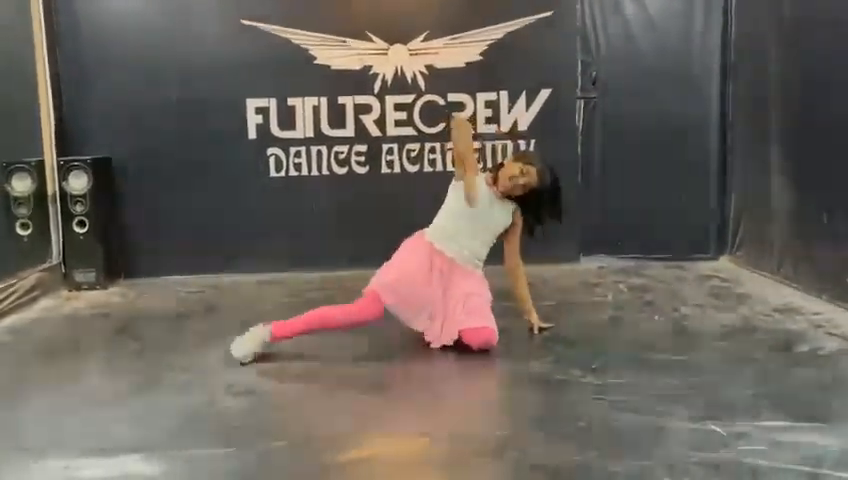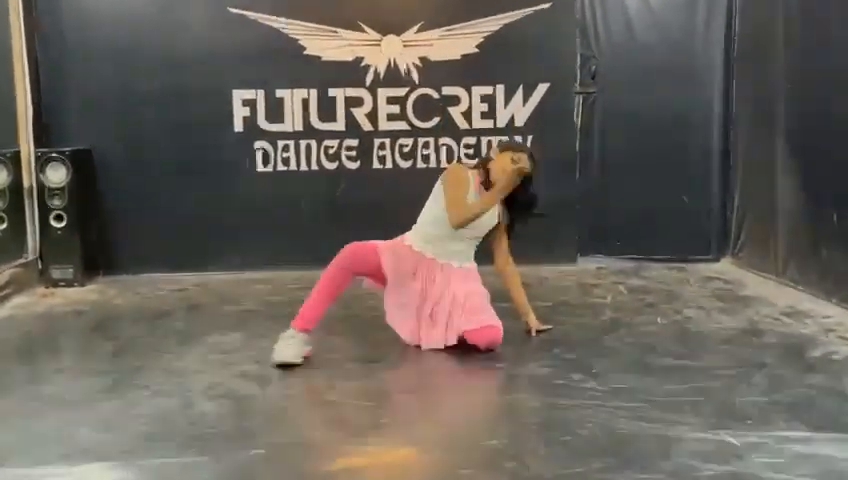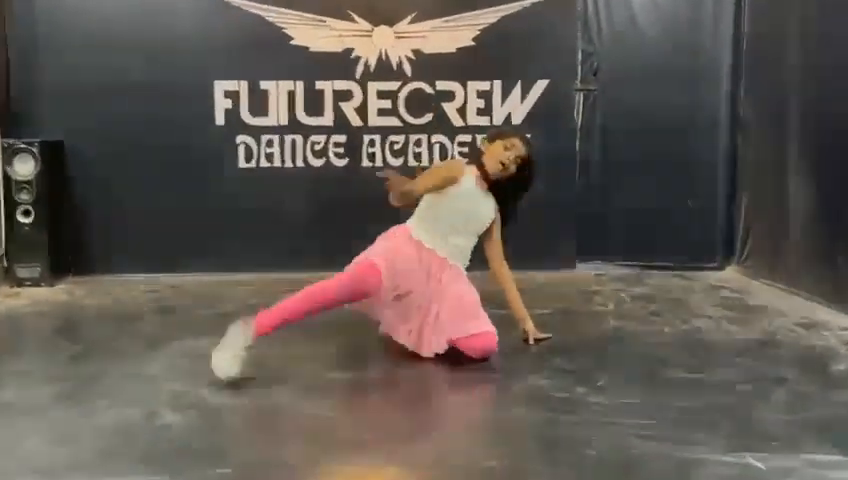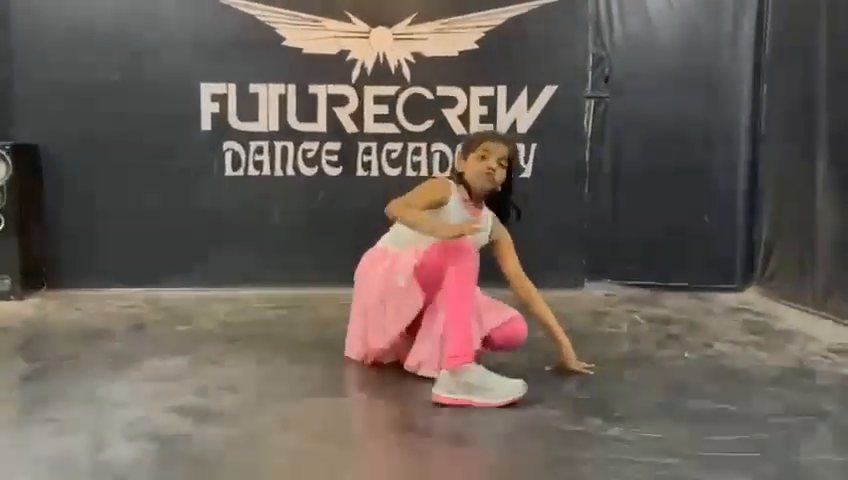
dt=0.3s
person 1, frame 1
left shoulder: (514, 214)
right shoulder: (469, 175)
left elbow: (513, 263)
right elbow: (458, 122)
left wrist: (530, 313)
right wrist: (469, 175)
left hip: (464, 276)
right hip: (426, 255)
left knee: (483, 340)
right knee: (368, 310)
left ankle: (435, 314)
right ankle: (268, 332)
person 1, frame 2
left shoulder: (501, 212)
right shoulder: (458, 174)
left elbow: (503, 262)
right elbow: (456, 219)
left wrist: (528, 315)
right wrist: (499, 192)
left hip: (454, 274)
right hip: (409, 256)
left knee: (488, 338)
right knee: (353, 255)
left ankle: (438, 318)
right ankle: (299, 334)
person 1, frame 3
left shoulder: (494, 209)
right shoulder: (456, 171)
left elbow: (499, 265)
right elbow: (411, 190)
left wrist: (525, 320)
right wrist: (404, 193)
left hip: (446, 275)
right hip: (412, 250)
left knee: (483, 347)
right knee: (362, 282)
right ankle: (249, 330)
person 1, frame 4
left shoulder: (492, 225)
right shoulder: (443, 190)
left elbow: (520, 282)
right elbow: (395, 207)
right wrist: (440, 230)
left knee: (514, 332)
right knee: (459, 251)
left ankle: (421, 335)
right ankle: (458, 373)
